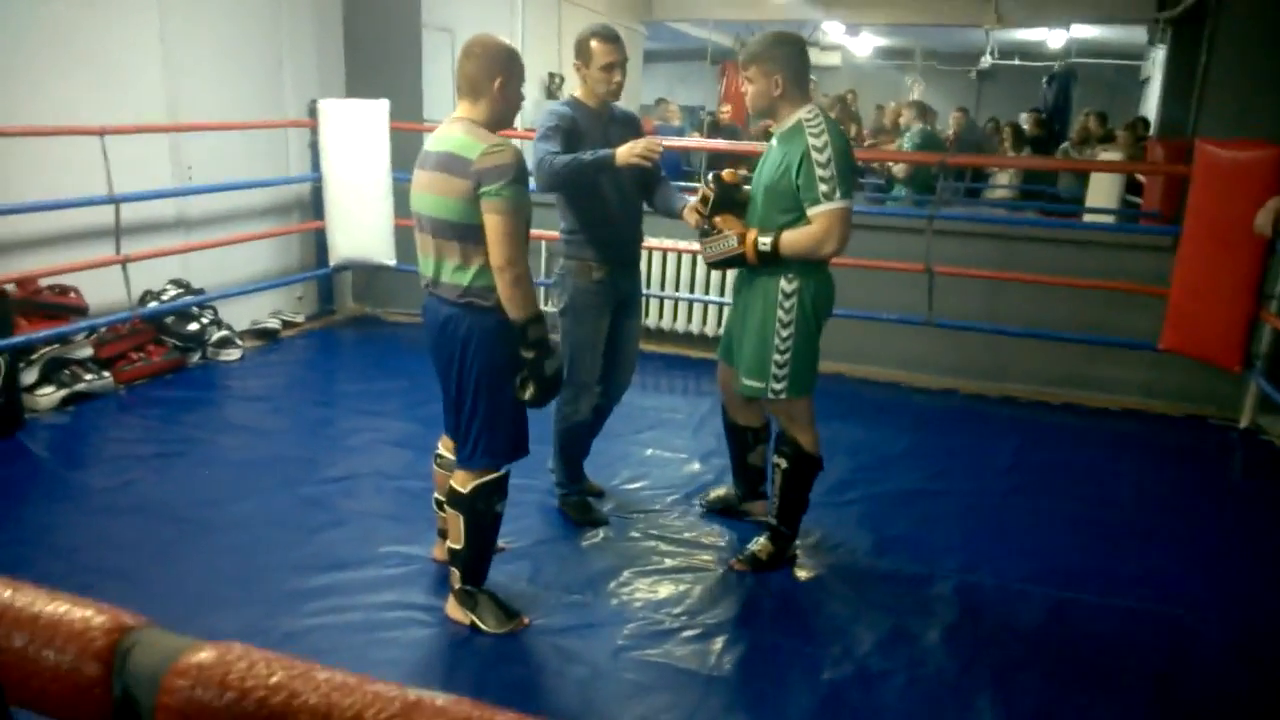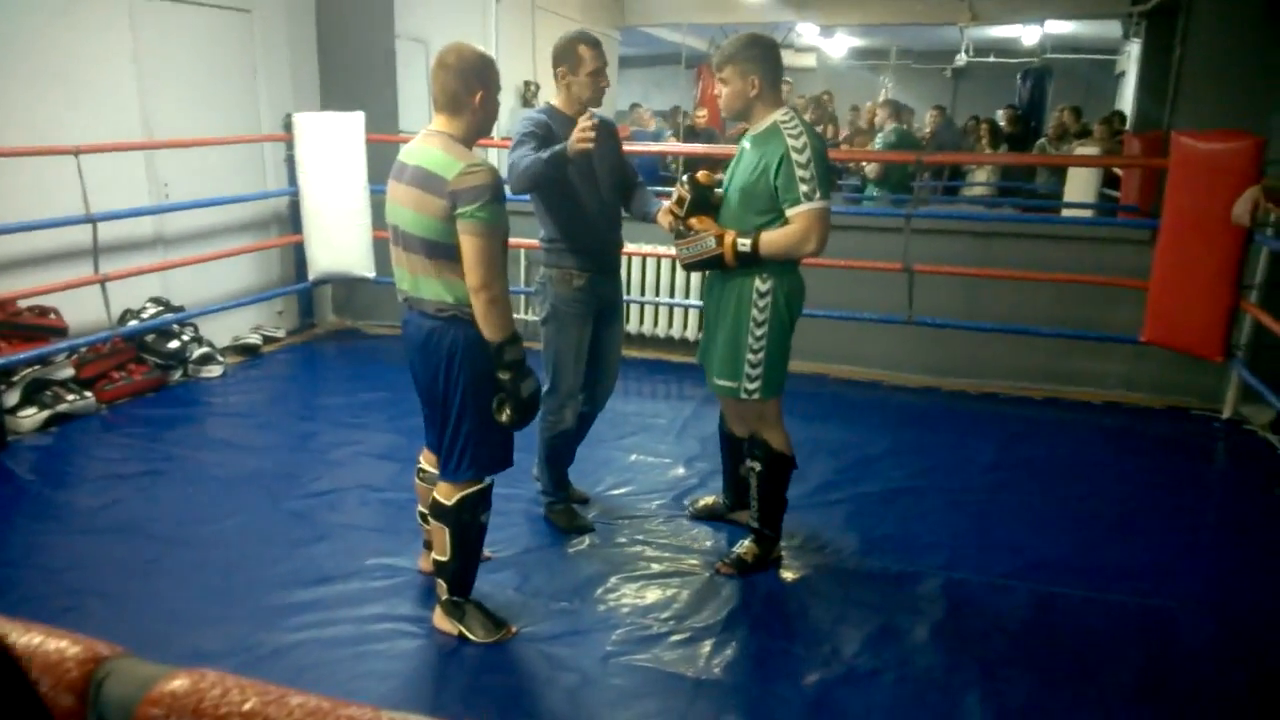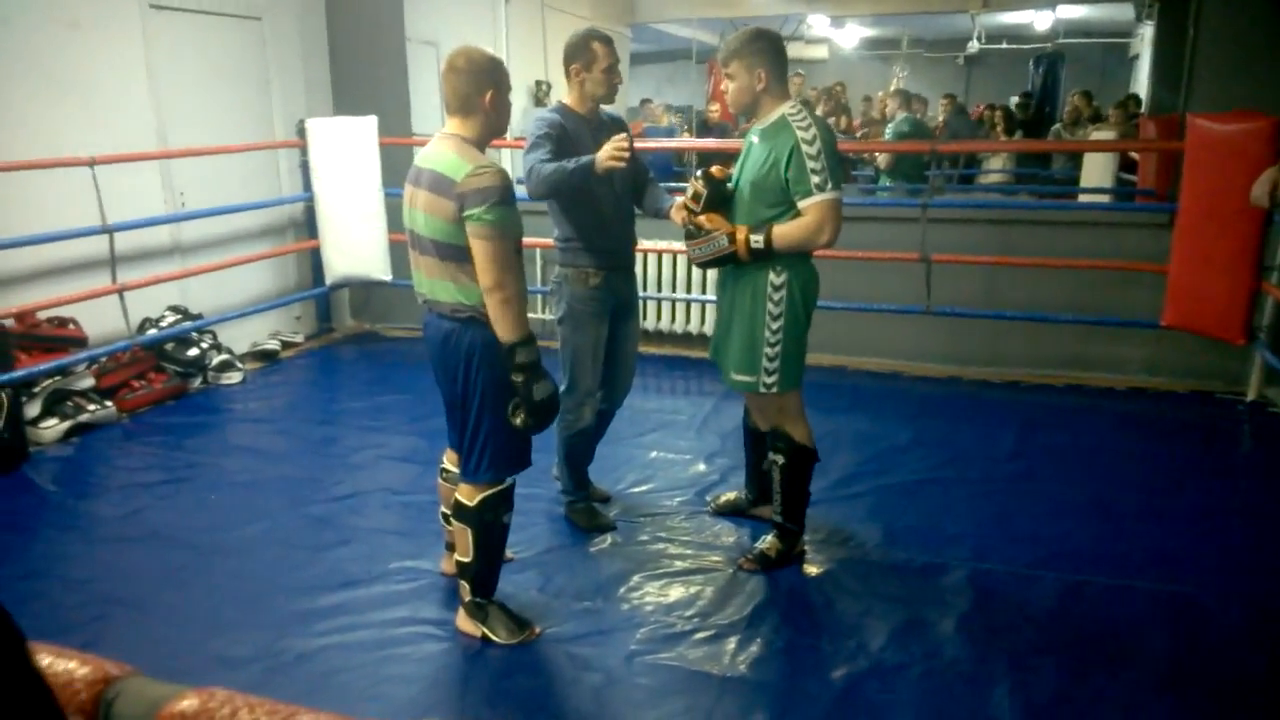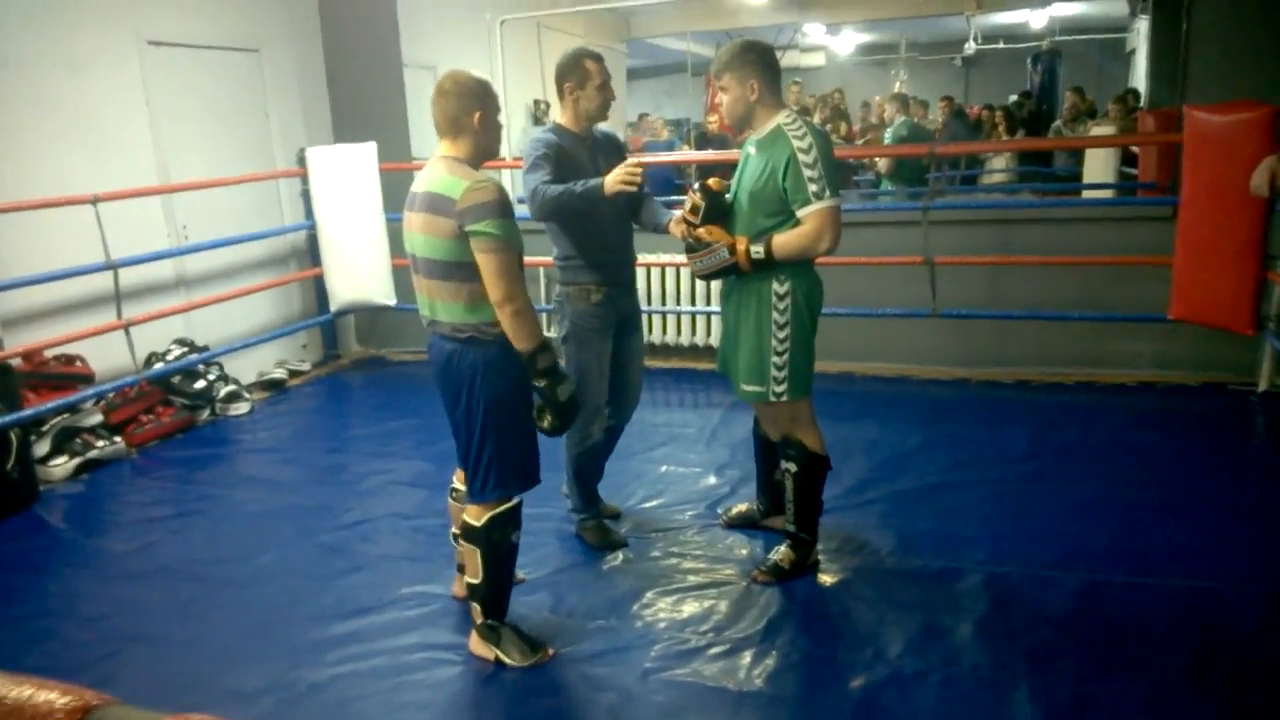
dt=0.4s
person 1, frame 1
left shoulder: (432, 146)
right shoulder: (497, 155)
right elbow: (507, 266)
right wrist: (536, 340)
left hip: (440, 308)
right hip: (481, 320)
left knee: (458, 432)
right knee: (486, 457)
left ankle: (448, 538)
right ankle: (466, 593)
person 1, frame 2
left shoulder: (406, 157)
right shoulder: (473, 175)
right elbow: (485, 288)
right wrist: (512, 365)
left hip: (417, 323)
right hip: (459, 335)
left knee: (438, 447)
right knee: (468, 470)
left ankle: (435, 550)
right ankle: (453, 603)
person 1, frame 3
left shoulder: (424, 160)
right shoulder: (482, 176)
right elbow: (497, 287)
right wrist: (528, 366)
left hip: (439, 324)
right hip: (478, 335)
left knee: (461, 448)
right knee: (488, 469)
left ankle: (456, 550)
right ankle: (476, 605)
person 1, frame 4
left shoulder: (421, 185)
right shoulder: (479, 191)
right elbow: (507, 299)
right wrist: (547, 371)
left hip: (444, 345)
right hip: (484, 353)
left knee: (472, 467)
right knee: (496, 488)
left ankle: (469, 573)
right ankle: (489, 627)
person 2, frame 1
left shoulder: (817, 139)
right shoulder: (786, 133)
left elbow: (829, 237)
left wrist: (750, 244)
right wrist: (732, 207)
left hip: (791, 292)
right hip: (761, 286)
left knee: (790, 411)
right knee: (733, 386)
left ankle: (781, 537)
right ankle: (749, 491)
person 2, frame 2
left shoulder: (793, 142)
right shoulder: (754, 138)
left elbow: (809, 236)
left wrist: (728, 245)
right wrist: (705, 208)
left hip: (760, 292)
right hip: (731, 287)
left knee: (760, 413)
right knee: (733, 403)
left ankle: (767, 539)
right ankle: (736, 499)
person 2, frame 3
left shoulder: (801, 134)
right shoulder: (759, 132)
left elbow: (822, 226)
left wrist: (741, 240)
right wrist: (713, 203)
left hip: (776, 284)
right hip: (744, 280)
left knee: (781, 405)
right knee: (755, 396)
left ankle: (790, 533)
right ankle: (757, 494)
person 2, frame 4
left shoulder: (798, 141)
right shoulder: (755, 143)
left elbow: (822, 234)
left wrist: (742, 250)
right wrist: (710, 215)
left hip: (779, 294)
right hip: (747, 290)
left knee: (790, 415)
right knee: (764, 406)
left ankle: (803, 543)
right ankle: (770, 505)
person 3, frame 1
left shoulder: (628, 121)
right shoulder: (560, 119)
left elbow: (652, 183)
right elbow: (546, 173)
left wrist: (682, 206)
right wrist: (612, 157)
left hip: (626, 270)
right hip: (584, 273)
left knee: (616, 380)
right knee: (580, 385)
left ankle: (570, 464)
right ankle: (568, 487)
person 3, frame 2
left shoulder: (606, 129)
right shoulder: (538, 126)
left elbow: (629, 187)
right elbow: (518, 177)
left wrist: (657, 210)
right wrist: (567, 150)
left hip: (607, 277)
right hip: (566, 281)
left knee: (600, 387)
right knee: (563, 392)
left ankle: (551, 469)
right ankle: (554, 495)
person 3, frame 3
left shoulder: (615, 125)
right shoulder: (551, 126)
left elbow: (641, 184)
right elbow: (537, 181)
left wrist: (670, 207)
right wrist: (593, 163)
left hip: (622, 274)
right hip: (581, 279)
left knee: (617, 385)
right knee: (581, 391)
left ankle: (572, 469)
right ankle: (574, 494)
person 3, frame 4
left shoulder: (610, 142)
right shoulder: (546, 146)
left elbow: (637, 200)
right elbow: (539, 202)
left wrist: (668, 220)
right wrist: (601, 186)
left hip: (623, 289)
right hip: (583, 296)
left knee: (625, 399)
right knee: (589, 407)
left ankle: (582, 486)
right ankle: (586, 512)
